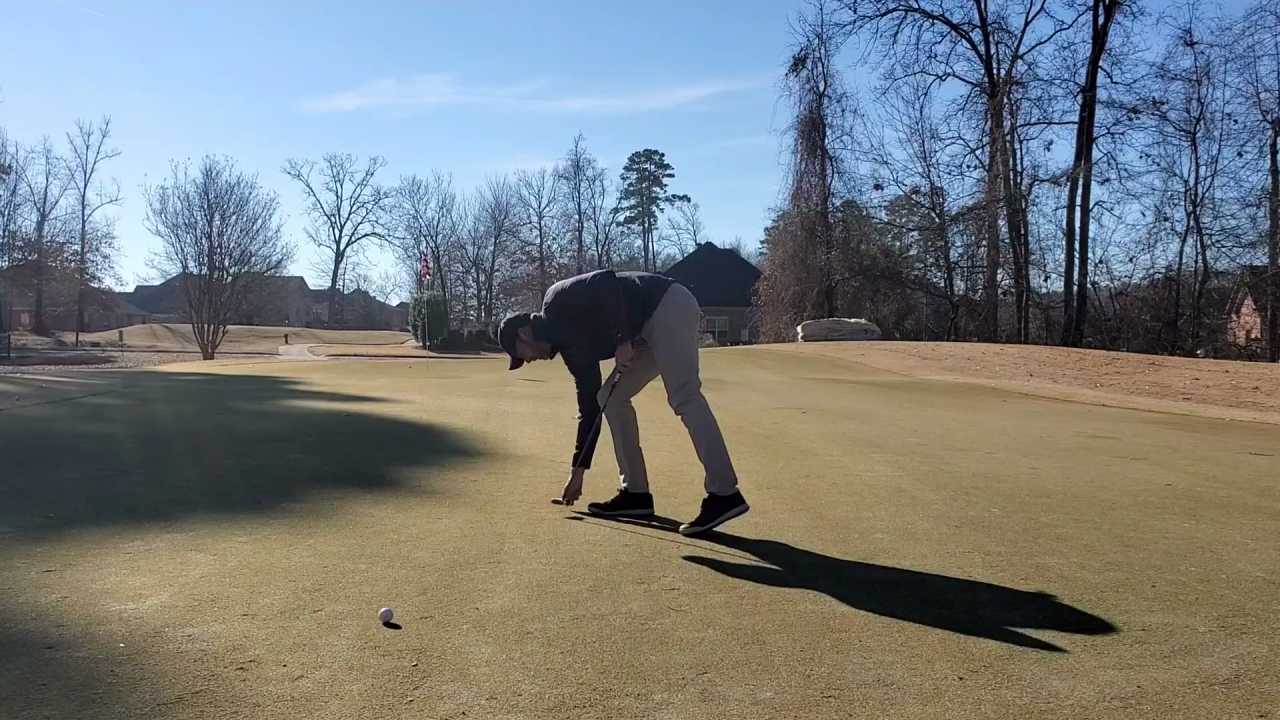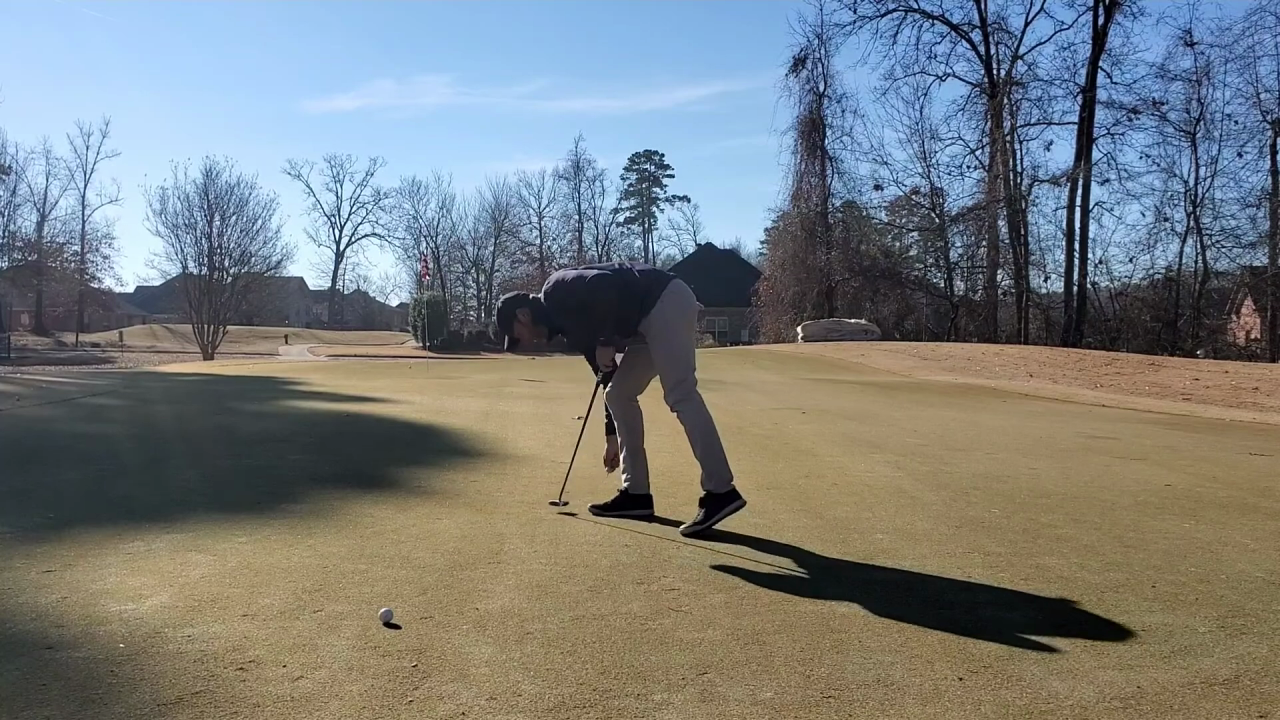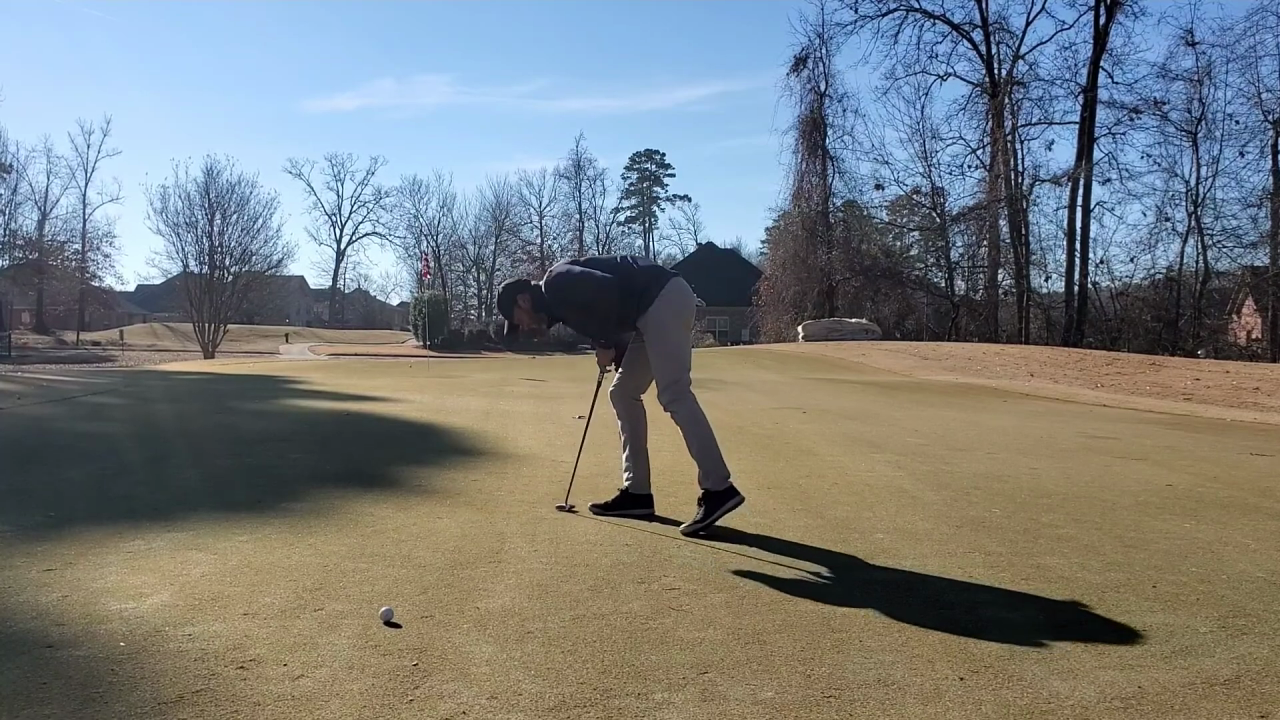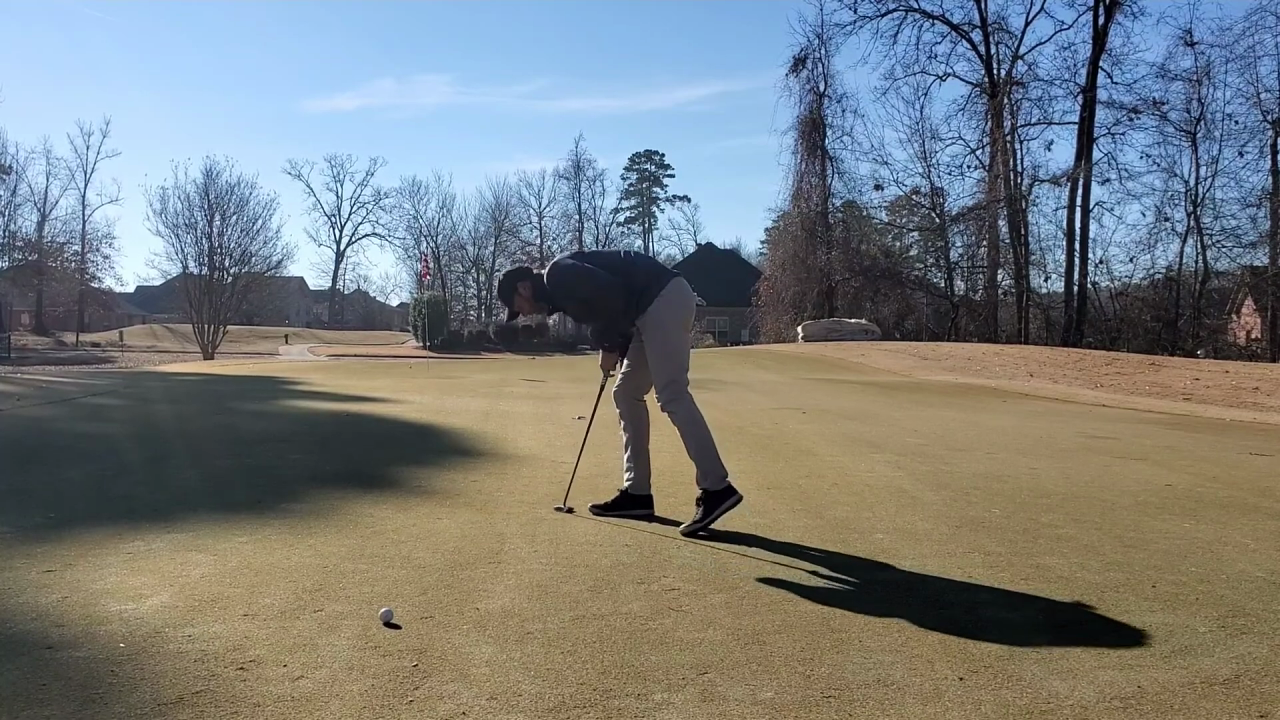
dt=0.3s
person 1, frame 1
left shoulder: (557, 303)
right shoulder: (570, 345)
left elbow: (605, 282)
right elbow: (589, 403)
left wrist: (621, 339)
right wrist: (578, 469)
left hip: (668, 306)
left knee: (684, 398)
right knee: (611, 399)
left ankle: (724, 495)
right ankle: (636, 493)
person 1, frame 2
left shoulder: (557, 292)
right shoulder: (566, 322)
left elbow: (603, 284)
right elbow: (607, 375)
left wrist: (604, 342)
right wrist: (613, 437)
left hip: (667, 302)
right hip: (650, 318)
left knee: (680, 395)
right knee: (618, 394)
left ankle: (721, 493)
right ankle: (636, 493)
person 1, frame 3
left shoulder: (556, 284)
right shoulder: (563, 308)
left elbow: (606, 288)
right elbow: (615, 342)
left wrist: (604, 344)
left hip: (665, 299)
right hip: (653, 310)
left knee: (674, 394)
right knee: (622, 393)
left ankle: (718, 490)
right ankle: (637, 492)
person 1, frame 4
left shoulder: (558, 275)
right shoulder: (561, 293)
left elbow: (611, 291)
right elbow: (613, 320)
left wrist: (607, 347)
left hip: (665, 298)
right hip: (655, 308)
left knee: (671, 394)
right knee: (627, 393)
left ankle: (717, 489)
right ankle: (637, 494)
